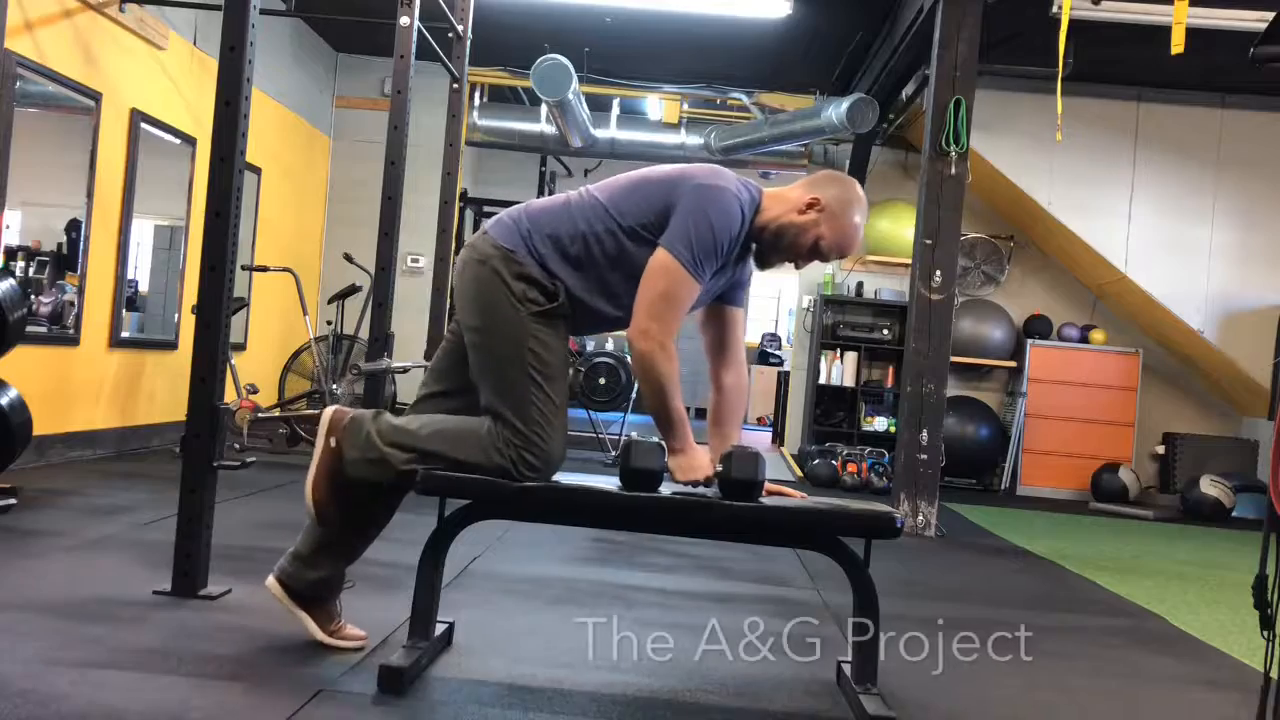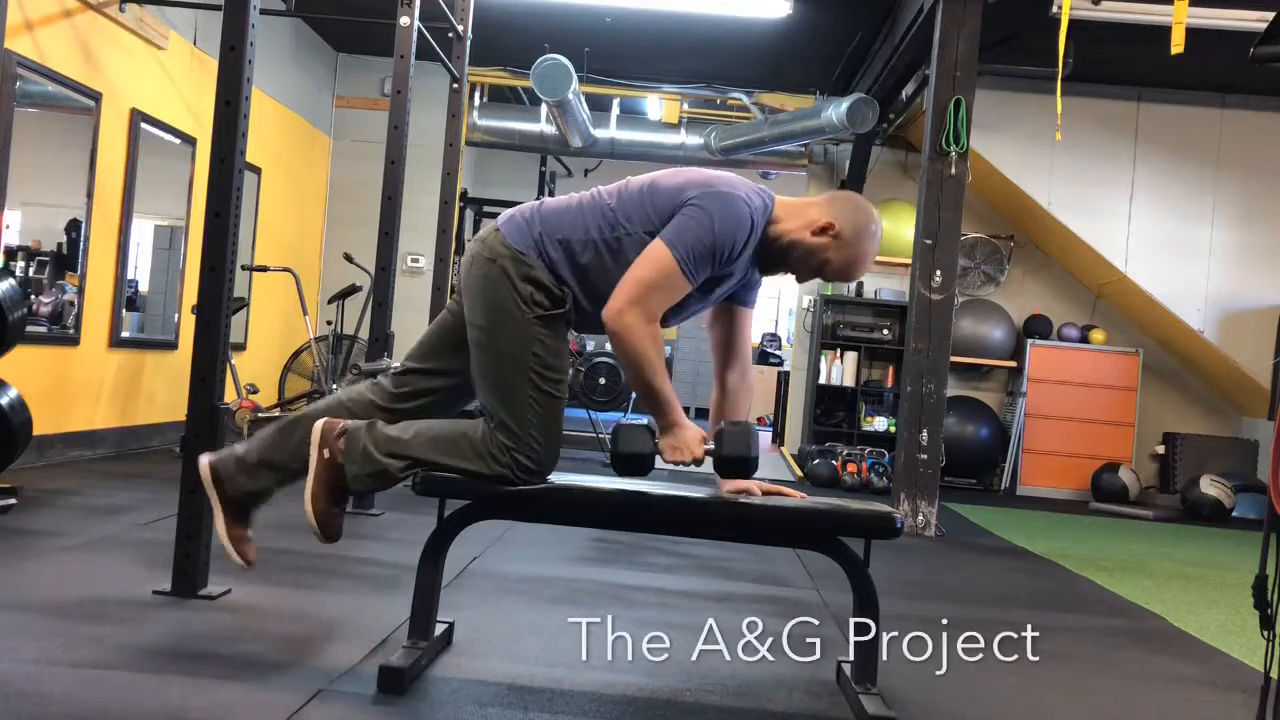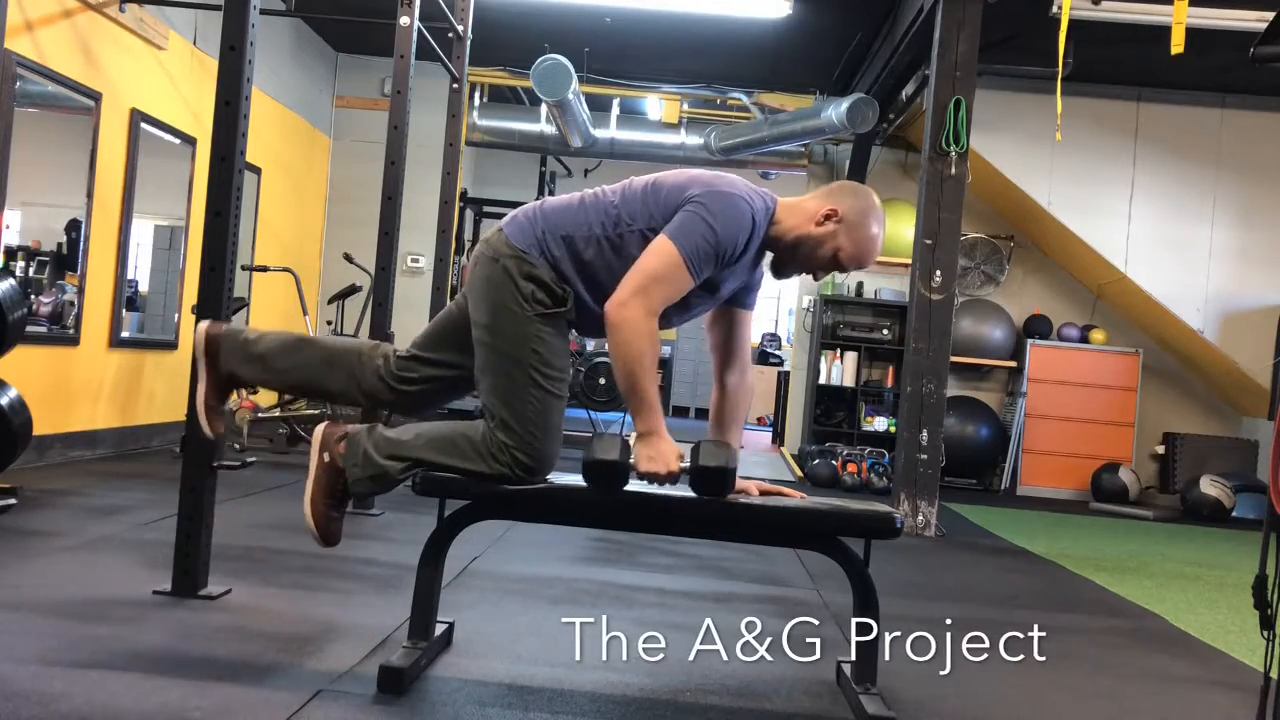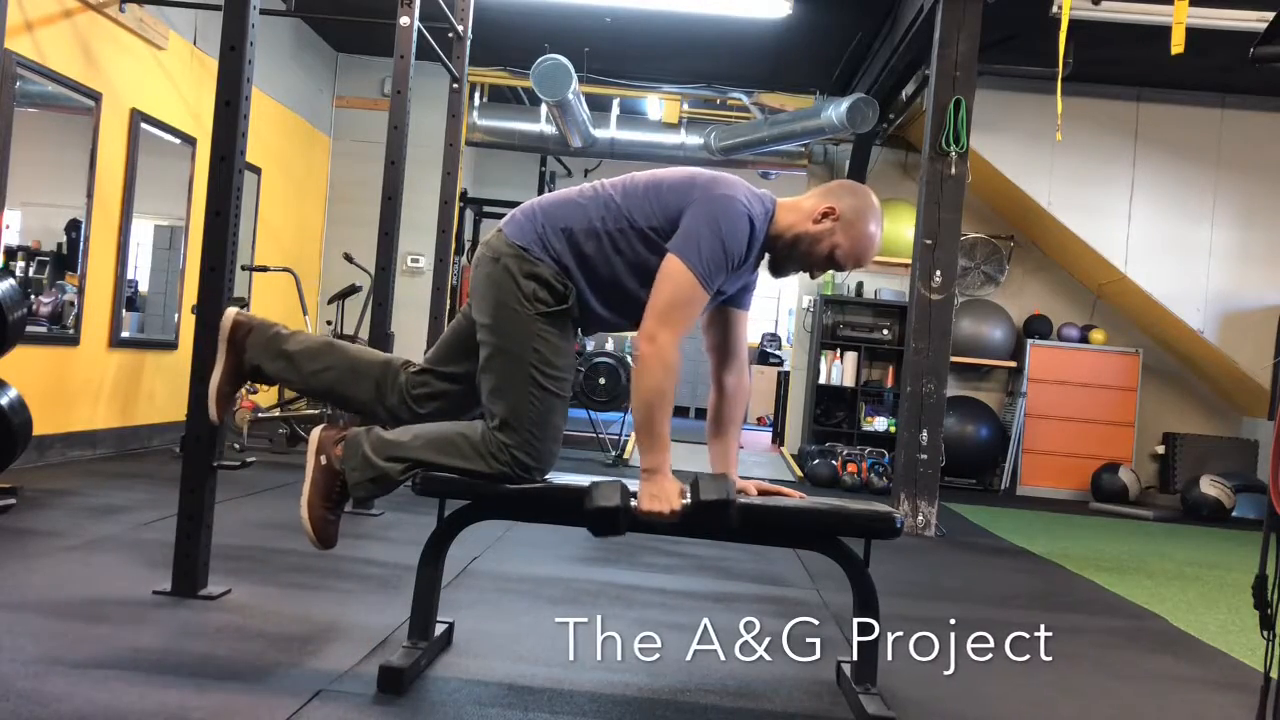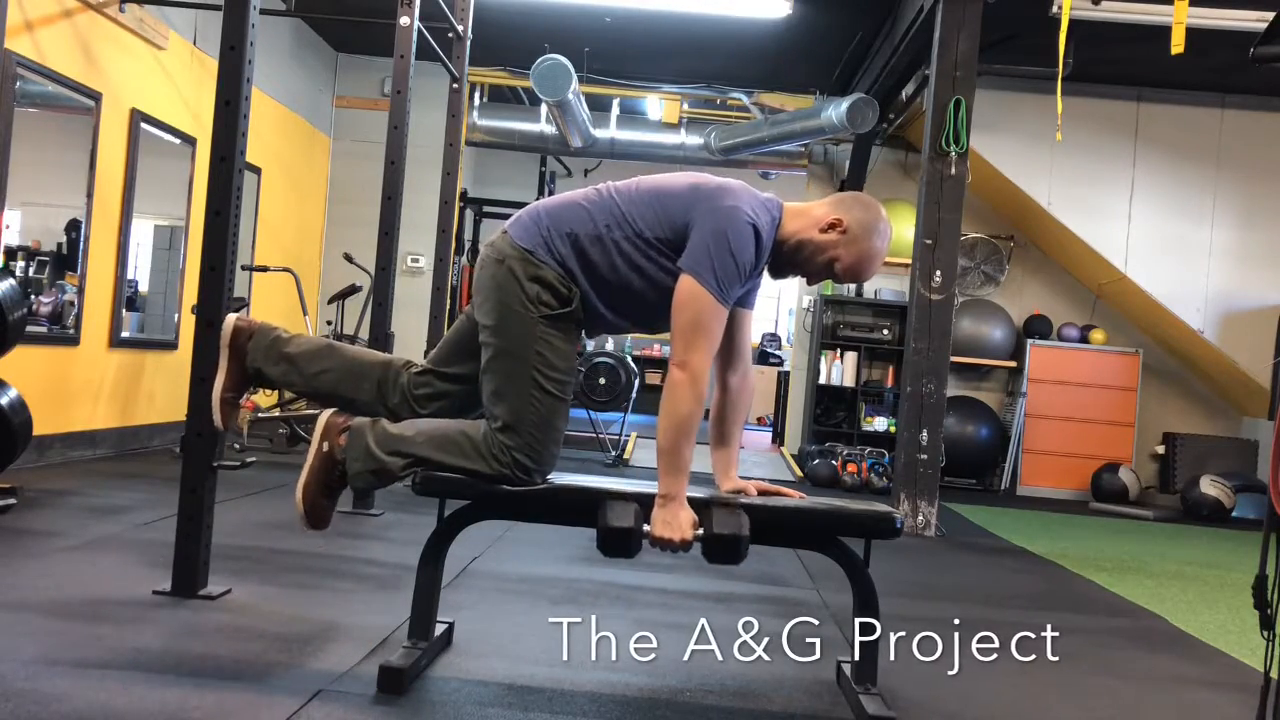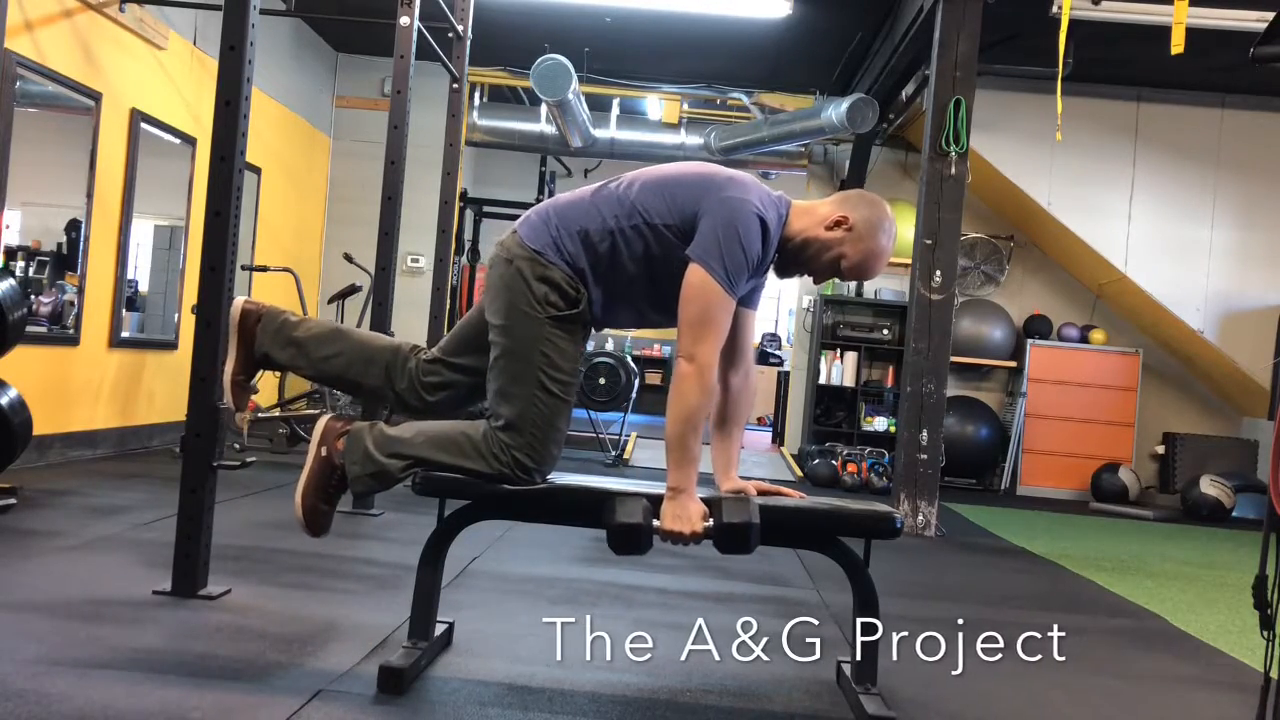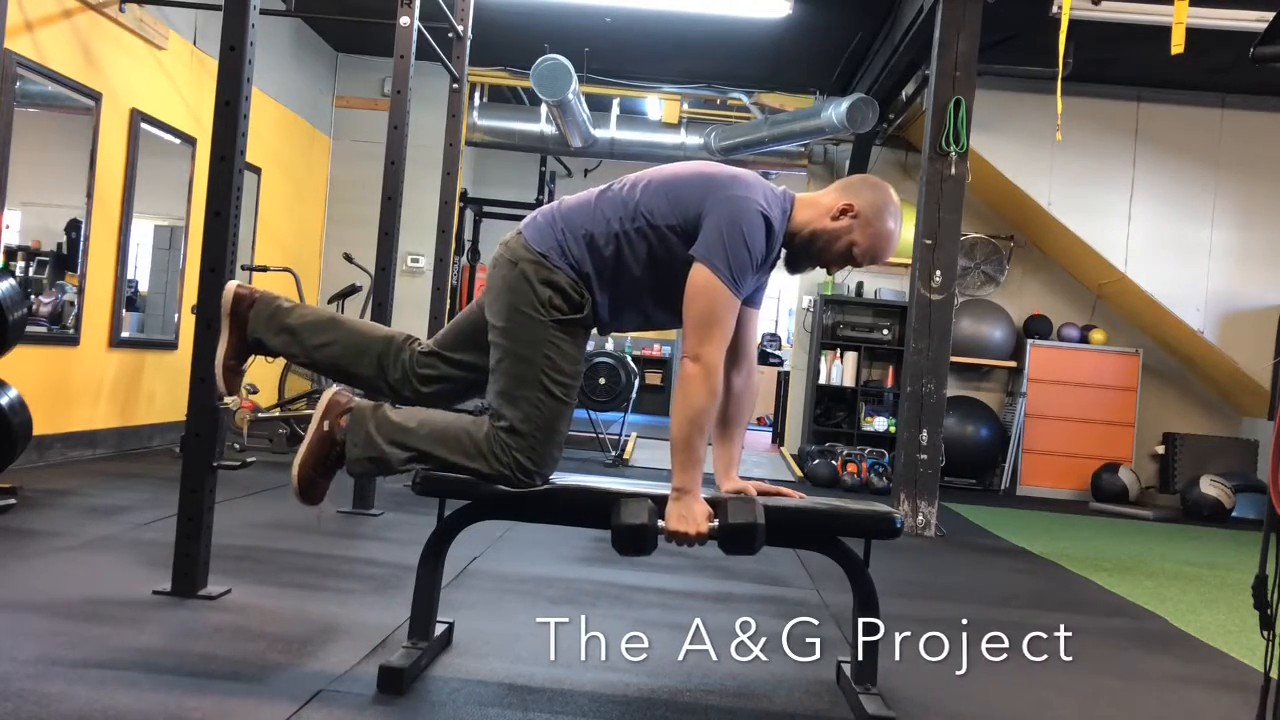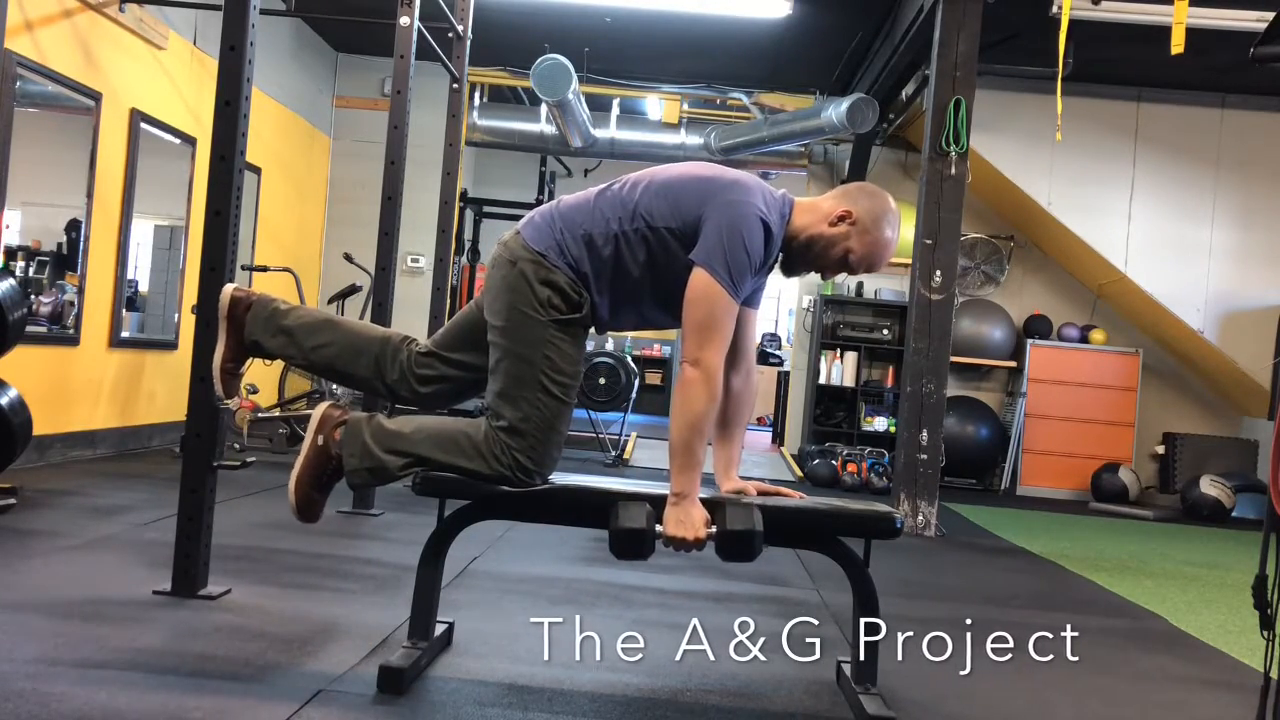
dt=0.5s
person 1, frame 1
left shoulder: (740, 243)
right shoulder: (719, 206)
left elbow: (729, 366)
right elbow: (649, 335)
left wrist: (725, 464)
right wrist: (682, 447)
left hip: (503, 275)
right hip: (513, 270)
left knee: (425, 429)
right knee: (529, 452)
left ankle: (307, 579)
right ankle: (357, 436)
person 1, frame 2
left shoulder: (750, 246)
right shoulder: (730, 215)
left elbow: (733, 367)
right elbow: (626, 313)
left wrist: (729, 468)
right wrist: (672, 424)
left hip: (509, 270)
right hip: (519, 270)
left knee: (404, 396)
right knee: (523, 455)
left ankle: (240, 475)
right ankle: (350, 450)
person 1, frame 3
left shoulder: (752, 250)
right shoulder: (731, 213)
left elbow: (734, 368)
right elbow: (627, 310)
right wrist: (652, 435)
left hip: (521, 275)
right hip: (527, 269)
left knee: (400, 380)
right knee: (523, 452)
left ankle: (232, 350)
right ankle: (350, 454)
person 1, frame 4
left shoulder: (749, 247)
right shoulder: (730, 215)
left elbow: (730, 368)
right elbow: (656, 339)
left wrist: (726, 471)
right wrist: (656, 472)
left hip: (528, 276)
right hip: (529, 266)
left knee: (416, 397)
right knee: (523, 452)
left ankle: (256, 342)
right ankle: (348, 458)
person 1, frame 5
left shoulder: (755, 242)
right shoulder: (736, 227)
left elbow: (734, 369)
right elbow: (688, 369)
left wrist: (727, 473)
right wrist: (671, 499)
left hip: (530, 277)
right hip: (534, 271)
left knee: (419, 397)
right knee: (523, 453)
left ankle: (256, 348)
right ankle: (353, 444)
person 1, frame 6
left shoulder: (760, 241)
right shoulder: (743, 219)
left elbow: (736, 368)
right elbow: (696, 361)
left wrist: (728, 474)
right wrist: (680, 492)
left hip: (542, 275)
right hip: (545, 269)
left knee: (423, 386)
right knee: (524, 453)
left ankle: (265, 331)
right ankle: (351, 451)
person 1, frame 7
left shoulder: (765, 236)
right shoulder: (747, 217)
left elbow: (739, 366)
right elbow: (701, 362)
left wrist: (728, 474)
right wrist: (684, 494)
left hip: (544, 278)
right hip: (548, 272)
left knee: (418, 377)
right knee: (523, 454)
left ankle: (256, 316)
right ankle: (351, 430)
person 1, frame 8
left shoulder: (761, 236)
right shoulder: (746, 220)
left elbow: (738, 368)
right elbow: (700, 365)
left wrist: (728, 475)
right wrist: (683, 498)
left hip: (541, 275)
right hip: (547, 271)
left knee: (416, 376)
right knee: (522, 455)
left ankle: (254, 318)
right ankle: (348, 442)
